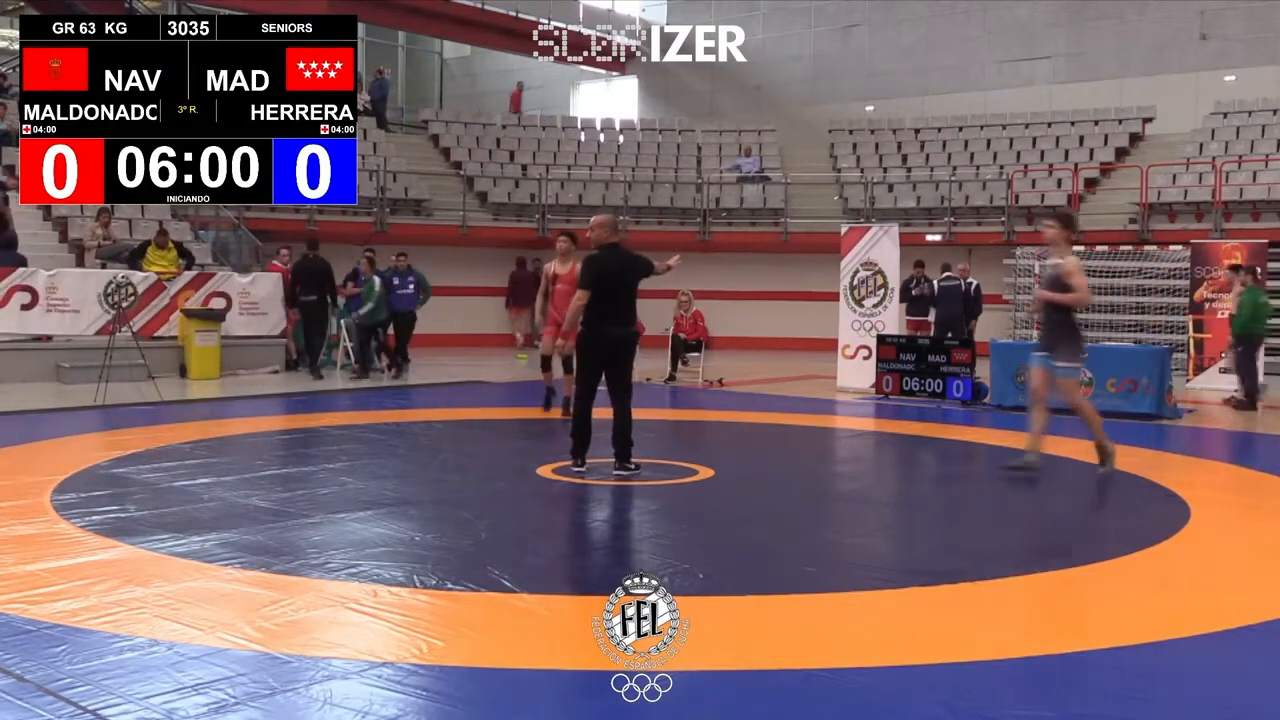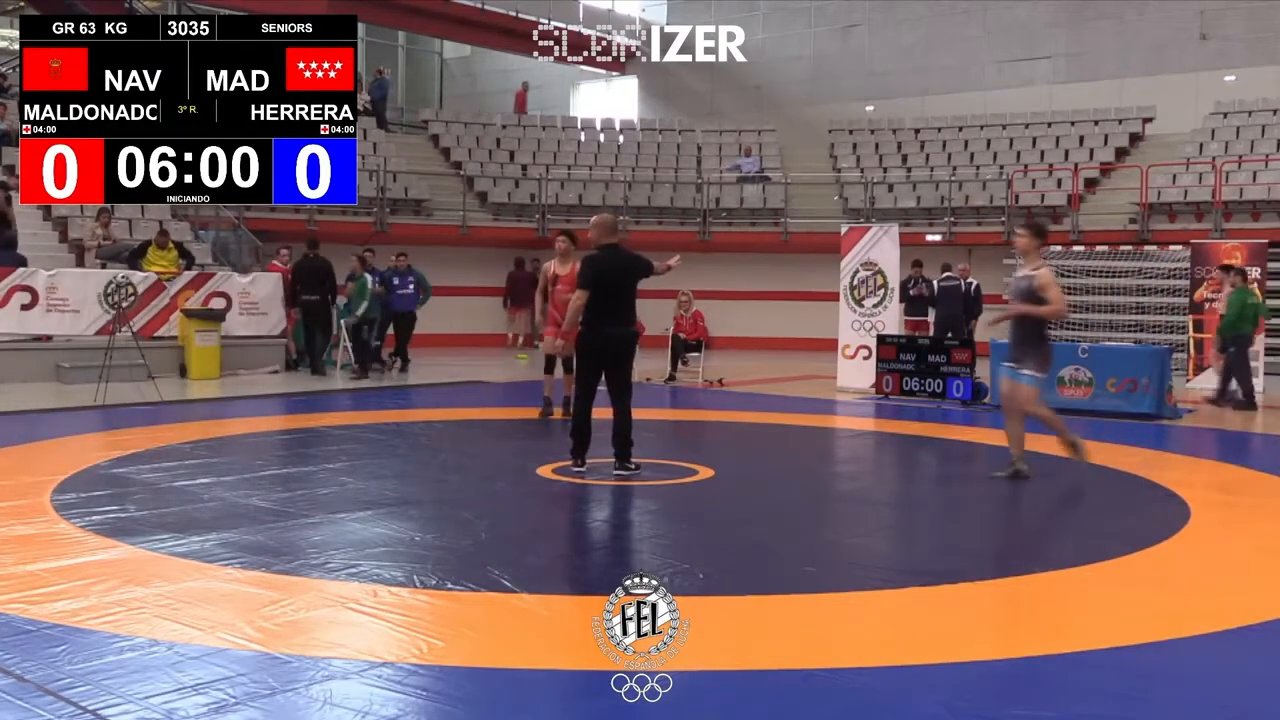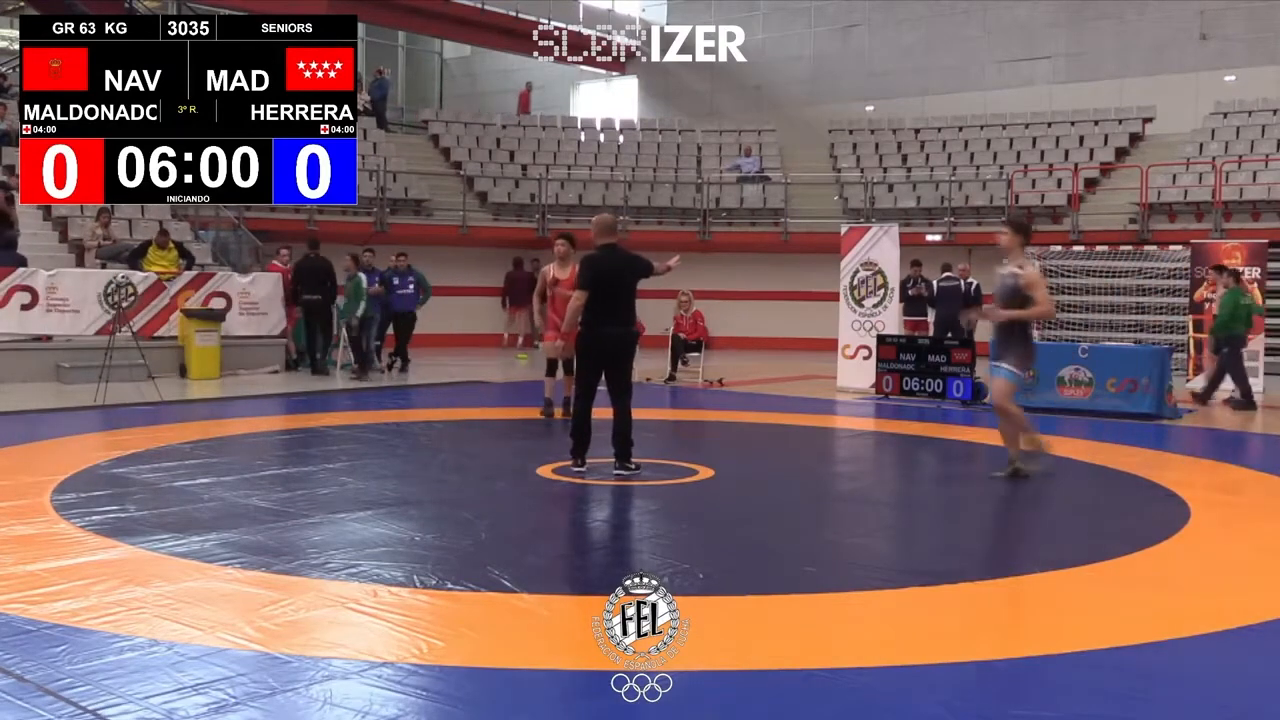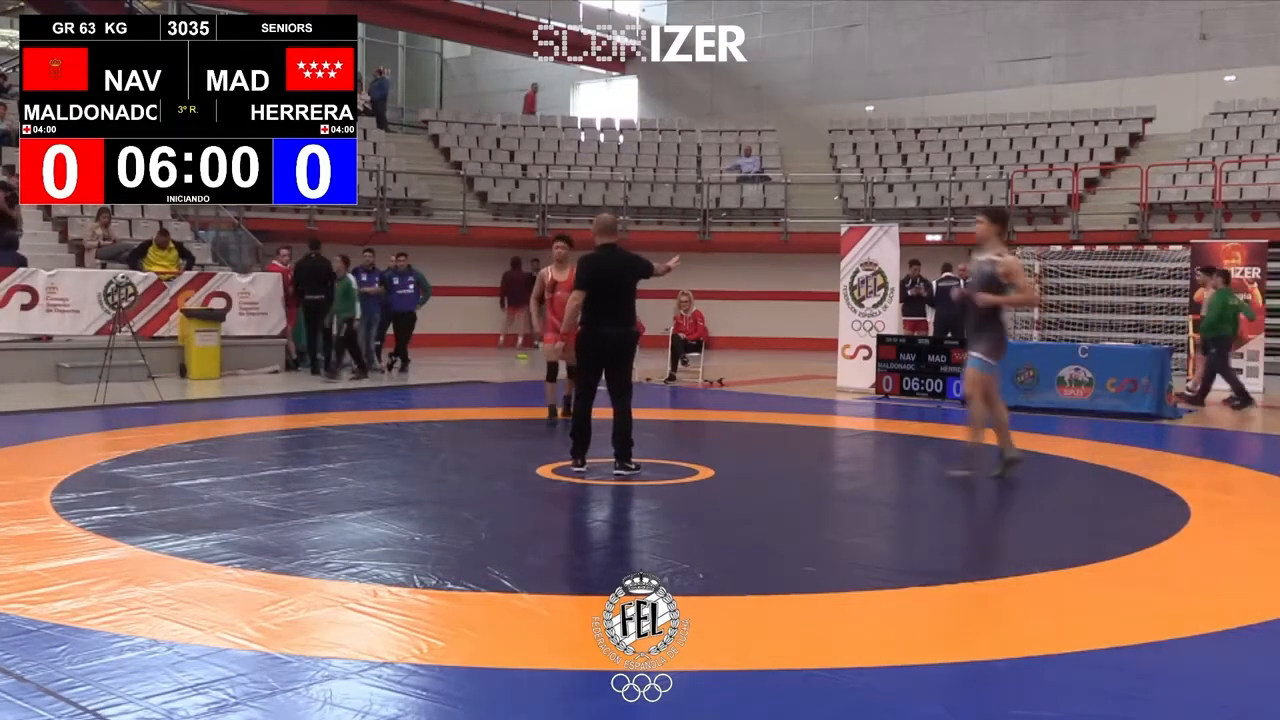
dt=0.1s
person 1, frame 1
left shoulder: (1070, 263)
right shoulder: (1049, 263)
left elbow: (1084, 297)
left wrist: (1048, 296)
left hip: (1067, 338)
right hip: (1047, 337)
left knee: (1073, 398)
right knee: (1036, 394)
left ankle: (1104, 447)
right ankle: (1031, 455)
person 1, frame 2
left shoulder: (1044, 275)
right shoulder: (1019, 274)
left elbow: (1060, 310)
left wrist: (1023, 310)
right wrist: (1006, 315)
left hip: (1036, 350)
right hip: (1016, 347)
left knee: (1029, 406)
right knee: (1008, 404)
left ankle: (1071, 440)
right ankle: (1018, 463)
person 1, frame 3
left shoulder: (1029, 273)
right shoulder: (1002, 271)
left elbow: (1048, 311)
left wrist: (1011, 315)
right wrist: (988, 312)
left hip: (1019, 347)
right hip: (1000, 345)
left knee: (1000, 400)
right knee: (1000, 404)
left ankle: (1034, 442)
right ankle: (1016, 462)
person 1, frame 4
left shoulder: (1007, 262)
right shoulder: (978, 260)
left elbow: (1031, 297)
left wrist: (996, 299)
right wrist: (963, 293)
left hip: (991, 335)
right hip: (975, 333)
left knee: (972, 392)
right knee: (990, 396)
left ankle: (971, 457)
right ankle: (1008, 452)
person 2, frame 1
left shoulder: (594, 261)
right shoulder: (634, 261)
left elbow: (581, 300)
right elbow: (655, 268)
left wrist: (565, 333)
right wrist: (668, 266)
left hip: (595, 336)
right hip: (624, 337)
left knee: (584, 398)
right knee: (621, 400)
left ankle: (578, 457)
right ankle: (623, 460)
person 2, frame 2
left shoulder: (593, 262)
right shoulder: (633, 261)
left elbow: (580, 300)
right elbow: (655, 268)
left wrist: (564, 334)
right wrist: (669, 265)
left hip: (594, 336)
right hip: (623, 336)
left knee: (584, 398)
right knee: (621, 399)
left ankle: (578, 458)
right ankle: (623, 460)
person 2, frame 3
left shoulder: (591, 262)
right shoulder: (632, 261)
left elbow: (579, 300)
right elbow: (655, 268)
left wrist: (564, 334)
right wrist: (669, 266)
left hip: (593, 336)
right hip: (623, 337)
left knee: (583, 398)
right knee: (621, 399)
left ankle: (578, 458)
right ankle: (623, 460)
person 2, frame 4
left shoulder: (588, 262)
right shoulder: (632, 261)
left elbow: (576, 300)
right elbow: (656, 270)
left wrist: (563, 335)
right wrist: (669, 267)
left hip: (592, 336)
right hip: (623, 336)
left knee: (583, 398)
right knee: (621, 399)
left ankle: (578, 457)
right ankle: (623, 459)
person 3, frame 1
left shoulder: (578, 268)
right shoulder: (548, 267)
right elbow: (541, 293)
right wrist: (538, 314)
right hip: (552, 318)
left knee: (567, 359)
right knee: (545, 357)
left ankle: (567, 402)
right ankle: (549, 389)
person 3, frame 2
left shoulder: (578, 268)
right shoulder: (547, 267)
right elbow: (539, 292)
left wrist: (571, 297)
right wrist: (538, 313)
right hip: (552, 318)
left knee: (567, 360)
right knee: (549, 359)
left ankle: (567, 402)
right ankle: (547, 402)
person 3, frame 3
left shoulder: (578, 271)
right shoulder: (547, 271)
right elbow: (537, 294)
left wrist: (570, 294)
right wrist: (537, 315)
right hip: (551, 322)
left knee: (568, 362)
right knee: (551, 362)
left ankle: (567, 402)
right ankle: (548, 404)
person 3, frame 4
left shoulder: (577, 273)
right shoulder: (544, 274)
right elbow: (534, 299)
right wrist: (535, 322)
right hip: (550, 325)
left knee: (571, 365)
right knee: (552, 367)
left ankle: (567, 399)
right ankle: (551, 410)
